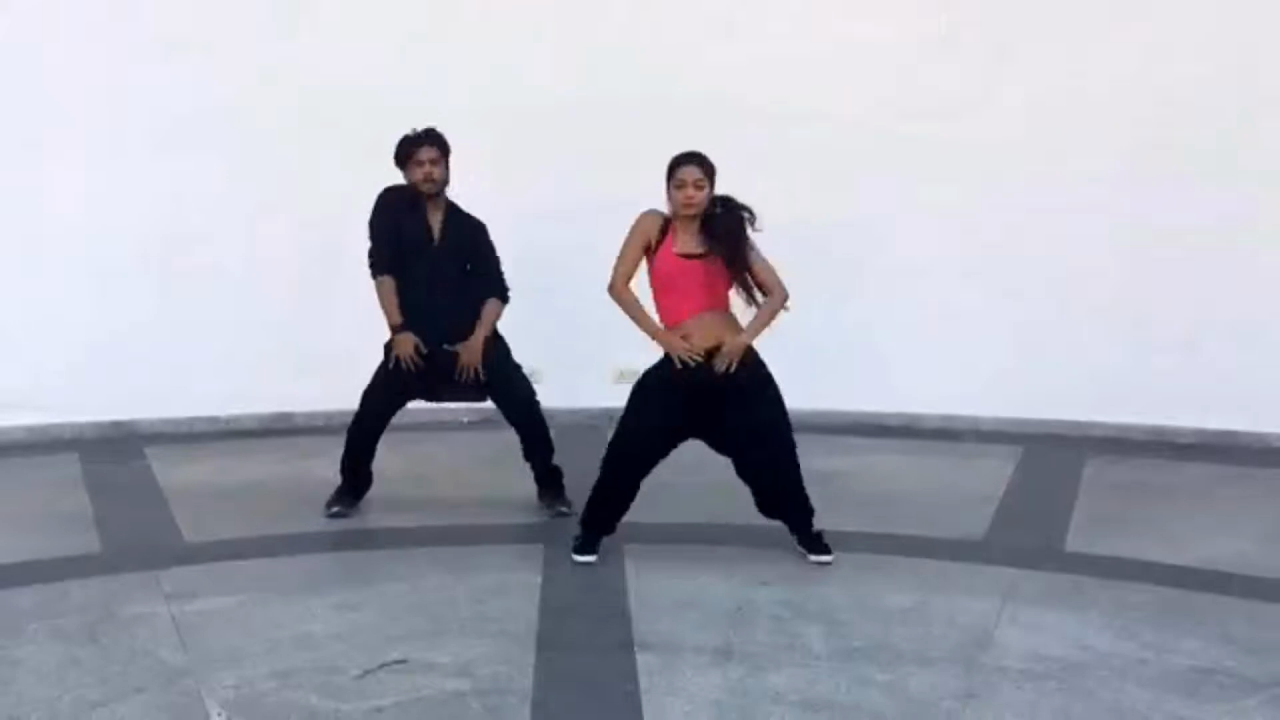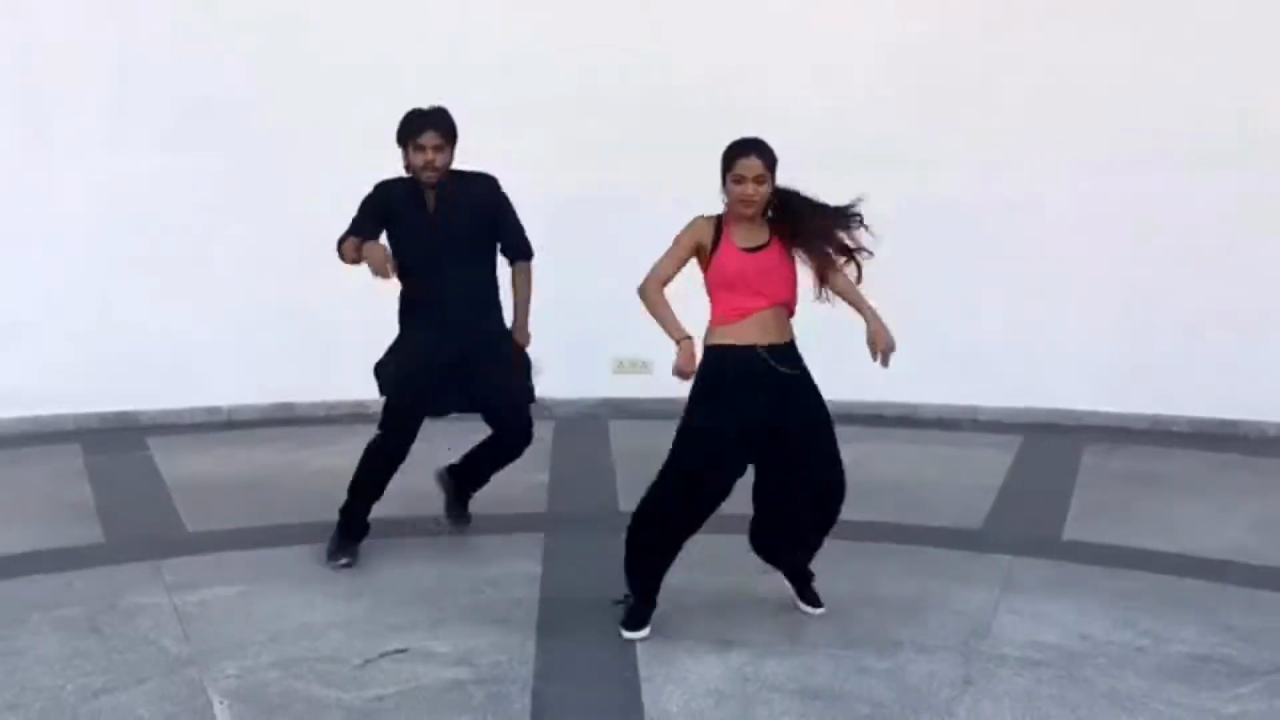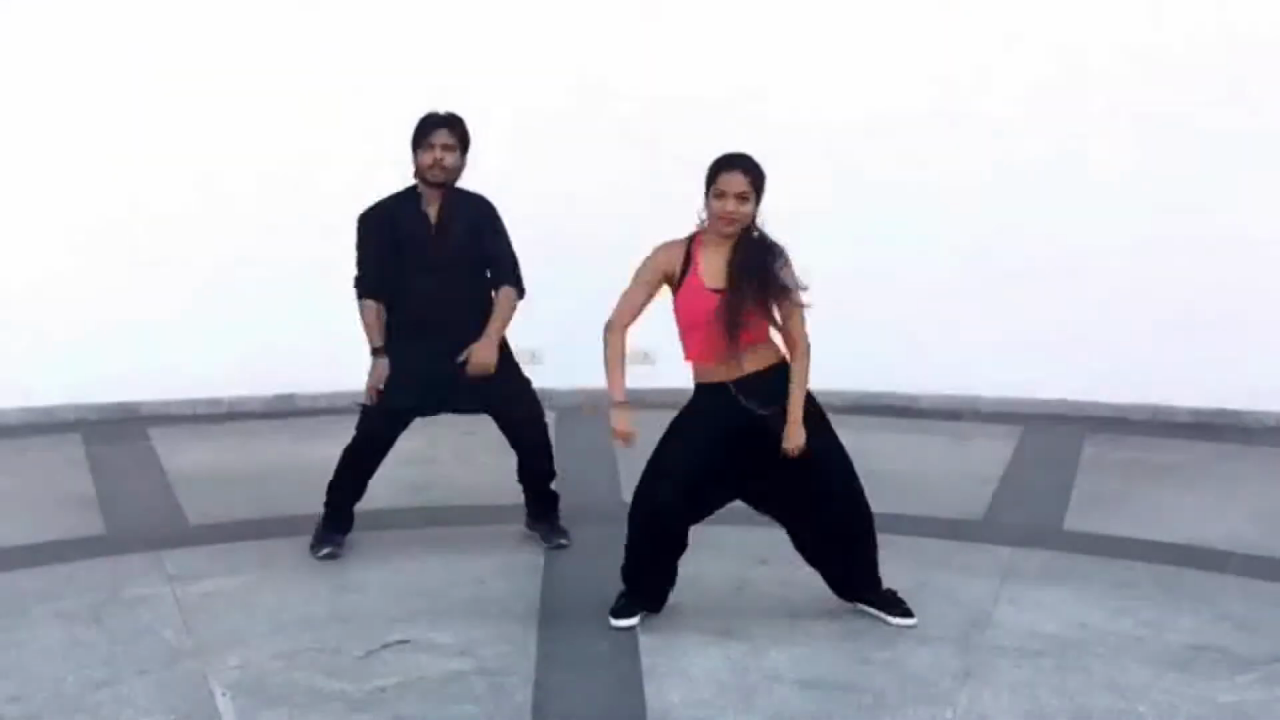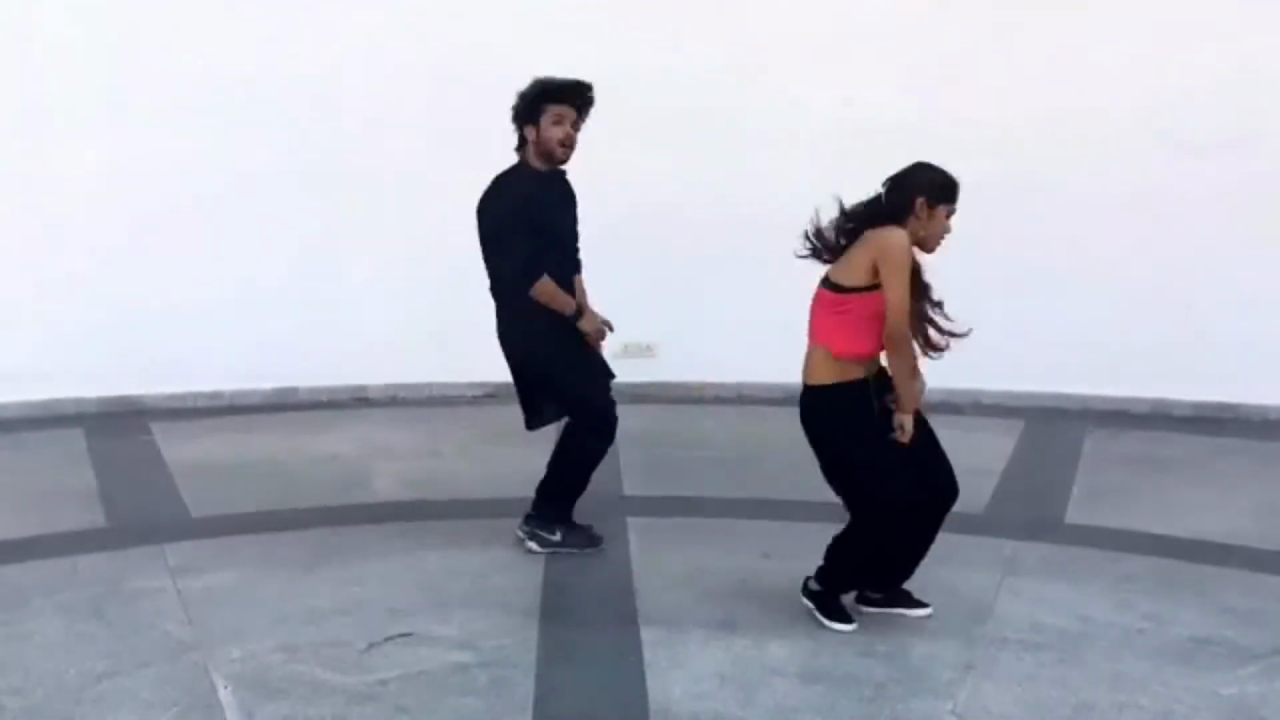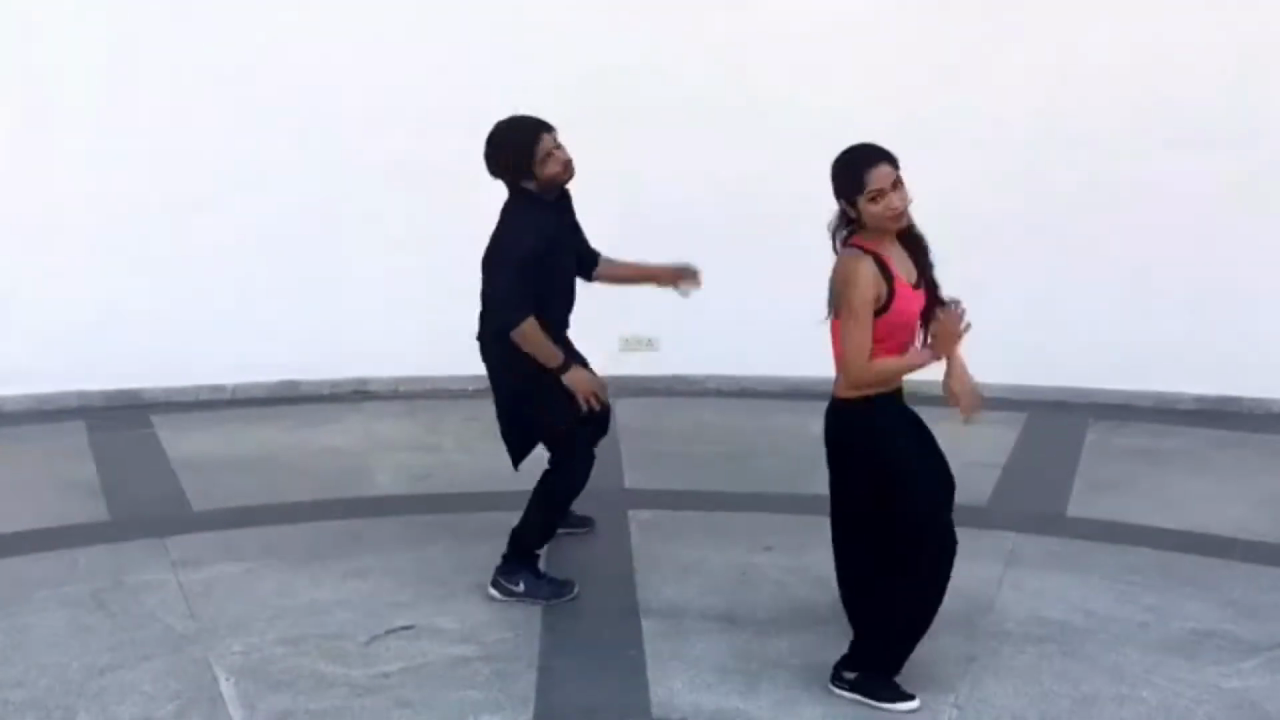
dt=1s
person 1, frame 1
left shoulder: (730, 236)
right shoulder: (651, 225)
left elbow: (777, 293)
right elbow: (617, 284)
left wrist: (745, 337)
right wrist: (661, 334)
left hip: (734, 363)
right hip: (678, 368)
left knee: (772, 453)
right knee: (628, 452)
left ankle: (803, 528)
right ankle: (594, 529)
person 1, frame 2
left shoulder: (791, 226)
right shoulder: (707, 231)
left elbow: (833, 268)
right elbow: (650, 285)
left wrist: (871, 317)
right wrist: (681, 338)
left hip: (785, 370)
right hip: (723, 376)
left knee: (819, 484)
right knee: (684, 489)
left ankle: (792, 563)
right ankle: (641, 595)
person 1, frame 3
left shoulder: (769, 259)
right shoulder: (673, 257)
left elbow: (797, 342)
right elbow: (617, 326)
left wrist: (796, 418)
right wrist: (618, 401)
left hip: (774, 391)
right hip: (711, 403)
left knee: (837, 495)
right knee: (656, 502)
left ankle: (867, 589)
right ankle: (641, 592)
person 1, frame 4
left shoulder: (890, 249)
right shoulder: (894, 245)
left elbow: (897, 339)
right elbow: (899, 335)
left wrist: (906, 402)
right wrist: (908, 399)
left hip: (867, 387)
right hip: (832, 399)
left knee: (935, 490)
right knee: (895, 505)
left ankle: (876, 584)
right ankle: (825, 582)
person 1, frame 5
left shoulder: (906, 242)
right shoulder: (859, 270)
left elbow: (936, 316)
right elbow: (857, 370)
left wrist: (954, 362)
right wrist: (932, 357)
left hip: (888, 407)
right hip: (862, 419)
left knee: (931, 496)
right knee: (926, 540)
left ankle: (888, 606)
right ankle: (862, 668)
person 2, frame 1
left shoulder: (469, 226)
right shoulder: (390, 206)
left elbow: (496, 290)
right elbow: (383, 270)
left wrist: (478, 341)
right wrist: (399, 330)
left hip: (473, 338)
right hip: (416, 337)
left knee: (526, 409)
right knee: (369, 414)
left ankle: (550, 485)
right ankle: (352, 485)
person 2, frame 2
left shoulder: (480, 191)
right shoulder: (388, 198)
left elbow: (519, 253)
right elbow: (349, 247)
left wrist: (520, 322)
right wrist: (365, 247)
left hip: (483, 341)
right hip: (421, 344)
left knee: (515, 432)
right knee: (394, 437)
left ankle: (458, 482)
right ankle: (350, 527)
person 2, frame 3
left shoulder: (479, 211)
right shoulder: (381, 217)
left elbow: (508, 282)
right elbow: (369, 292)
left wrist: (491, 343)
right wrist: (379, 354)
left hip: (477, 346)
right hip: (408, 350)
left knee: (530, 426)
right knee: (370, 438)
left ankle: (542, 513)
right ankle: (334, 520)
person 2, frame 4
left shoulder: (556, 185)
right shoulder: (509, 194)
right elbow: (522, 272)
left wrist: (585, 313)
right wrist: (580, 313)
left hip: (553, 320)
right hip: (532, 326)
left knee: (590, 415)
right knee: (597, 417)
left ankle: (546, 516)
right ankle: (547, 524)
person 2, frame 5
left shoulder: (555, 200)
right shoulder: (517, 232)
left elbow: (586, 265)
right elbow: (509, 316)
left wrist: (658, 275)
right wrist: (564, 369)
left hip: (550, 344)
right hip: (519, 360)
left knee: (592, 419)
right knee: (573, 454)
left ankle: (554, 513)
right ankle: (515, 570)
